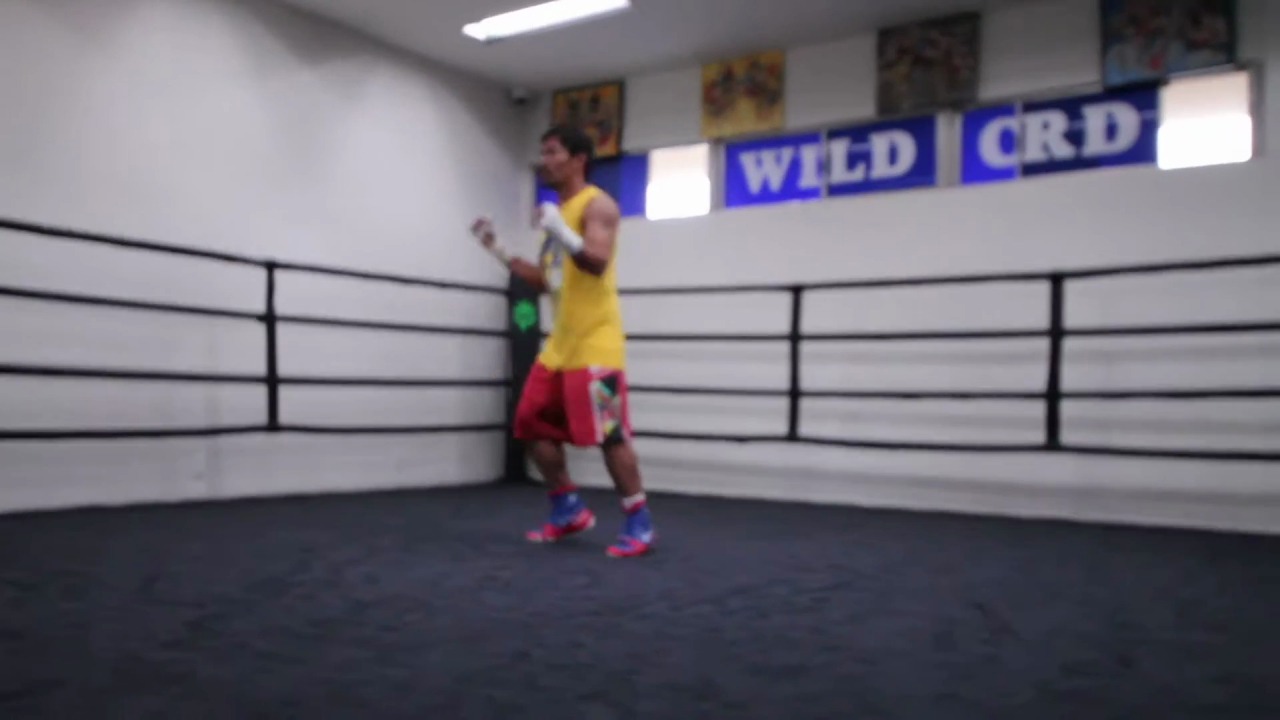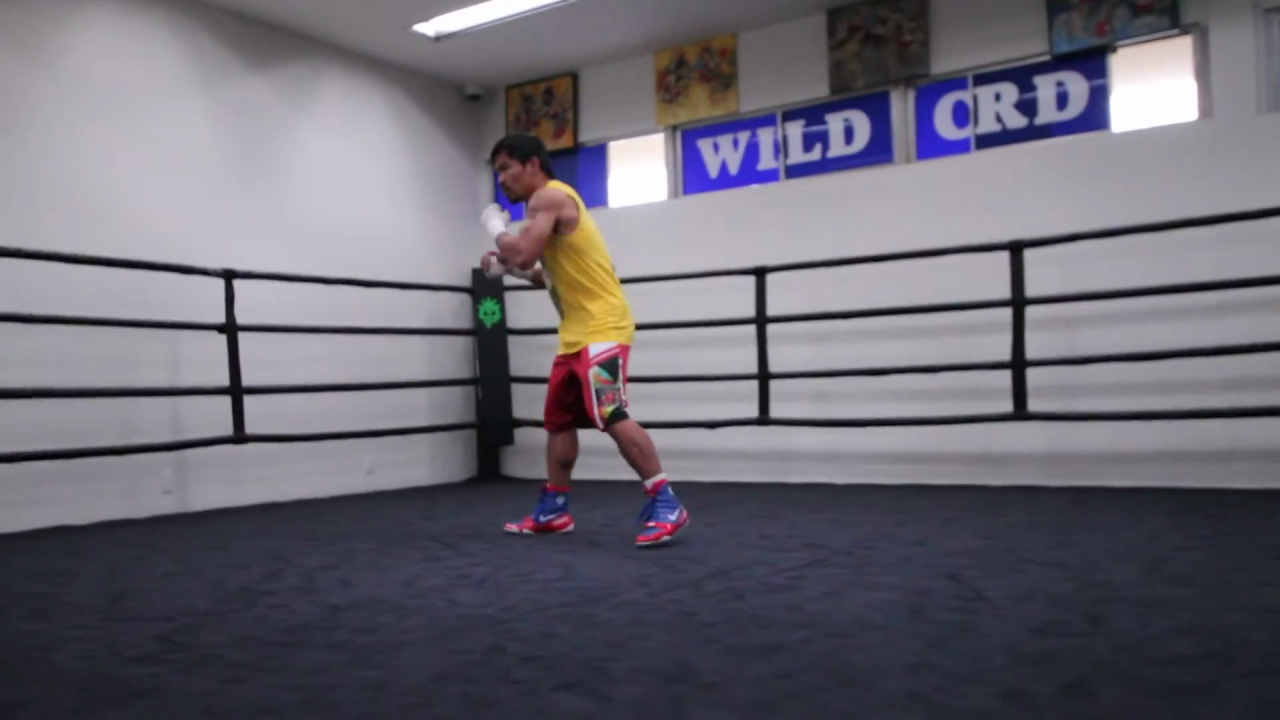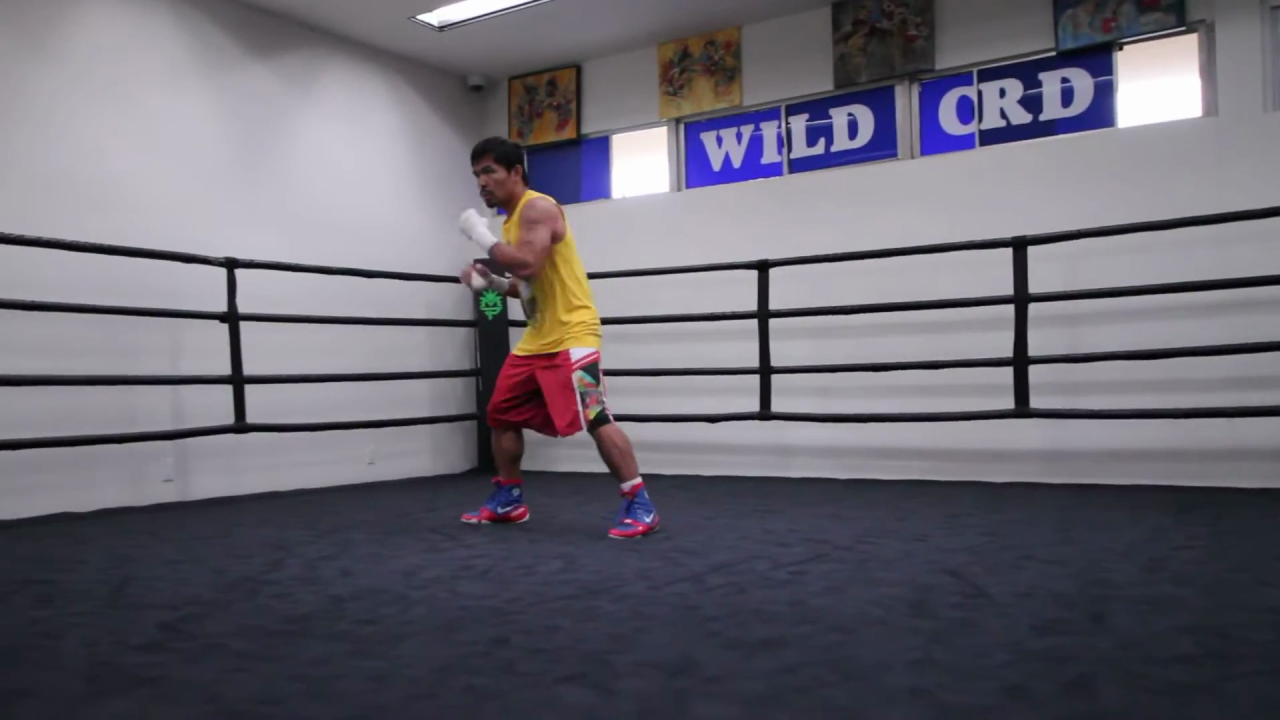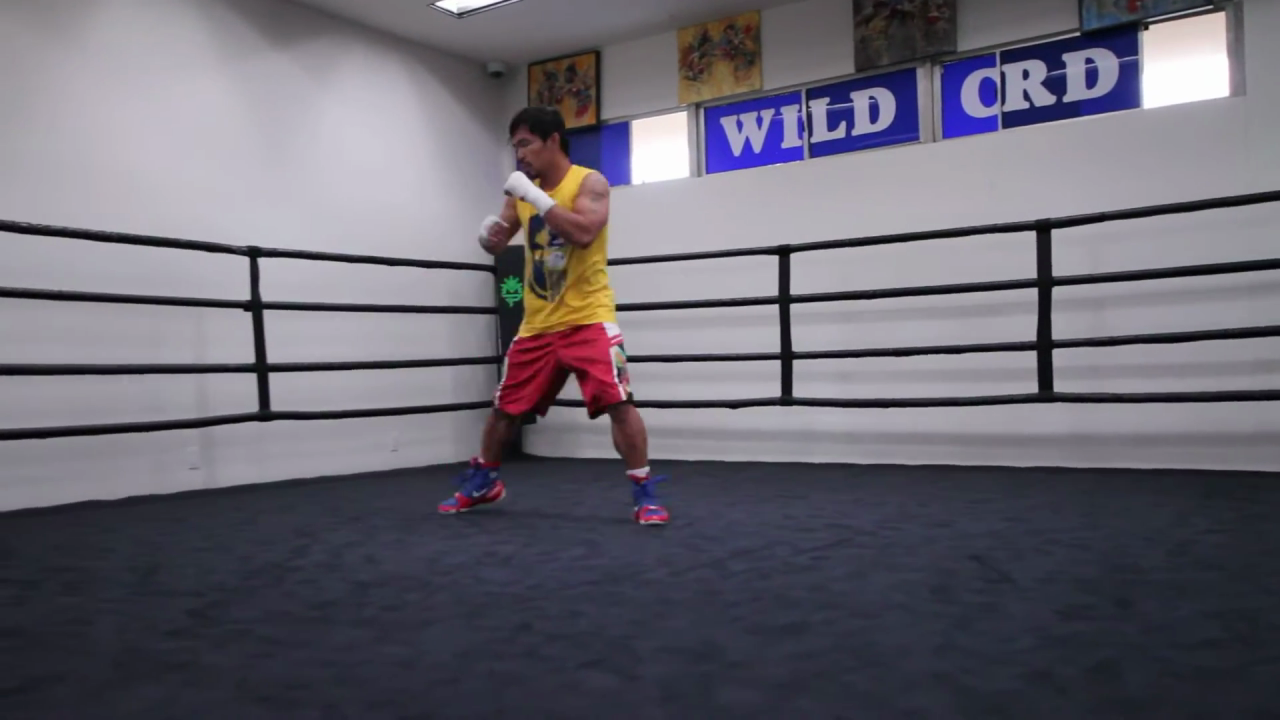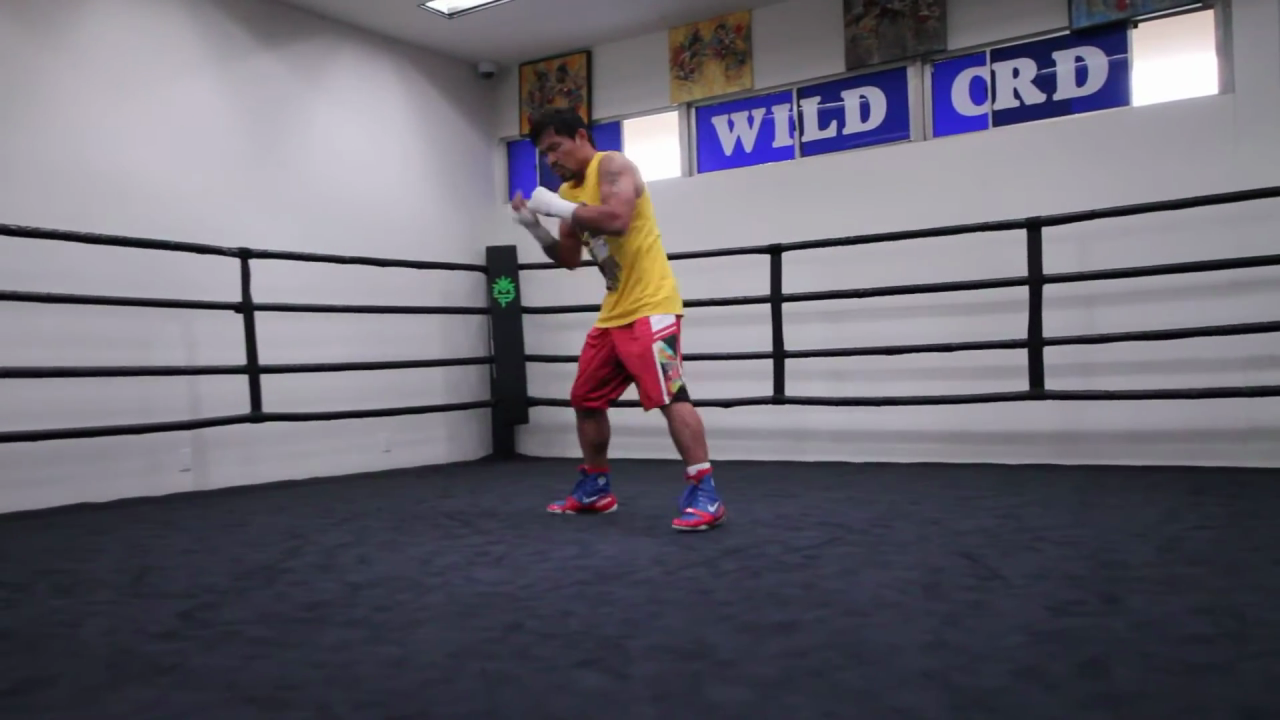
dt=1s
person 1, frame 1
left shoulder: (596, 204)
right shoulder: (555, 214)
left elbow: (598, 261)
right elbow: (539, 278)
left wrist: (562, 233)
right wrist: (497, 250)
left hip: (595, 346)
right hip: (560, 346)
left knee: (608, 435)
right knee: (532, 429)
left ankle: (639, 524)
right ankle: (568, 510)
person 1, frame 2
left shoulder: (549, 197)
right shoulder: (543, 205)
left elbow: (521, 251)
left wrist: (495, 227)
right wrist: (507, 267)
left hip: (600, 326)
right hip: (577, 332)
left knee: (613, 416)
right knee: (558, 420)
left ankle: (665, 505)
right ankle: (553, 509)
person 1, frame 3
left shoulder: (539, 208)
right shoulder: (514, 219)
left elbow: (528, 266)
left wrist: (484, 238)
right wrist: (488, 281)
left hip: (572, 335)
right hip: (537, 340)
left knee: (594, 419)
right knee: (501, 415)
left ankle: (640, 507)
right ankle: (508, 500)
person 1, frame 4
left shoulder: (591, 182)
right shoulder: (523, 192)
left elbow: (584, 233)
right elbow: (495, 245)
left wrist: (535, 196)
right wrist: (491, 233)
left hip: (588, 317)
right hip: (538, 324)
left knee: (616, 400)
right knee: (506, 408)
left ankle: (645, 494)
right ankle: (482, 482)
person 1, frame 5
left shoulder: (612, 166)
right shoulder: (570, 191)
left elbow: (617, 222)
right elbow: (566, 256)
left wrist: (559, 207)
right wrist: (533, 226)
left hip: (652, 304)
right hip: (616, 311)
left knee: (669, 396)
right knee: (586, 400)
left ankle: (705, 494)
right ankle: (595, 490)
